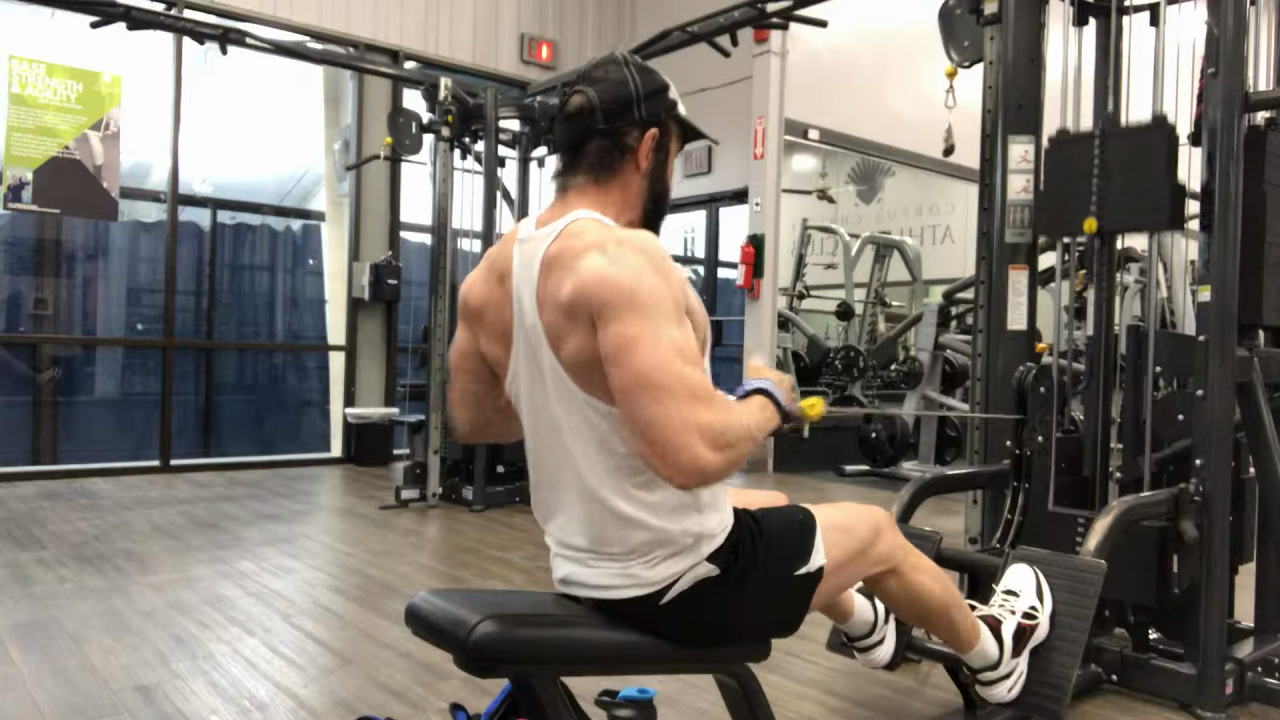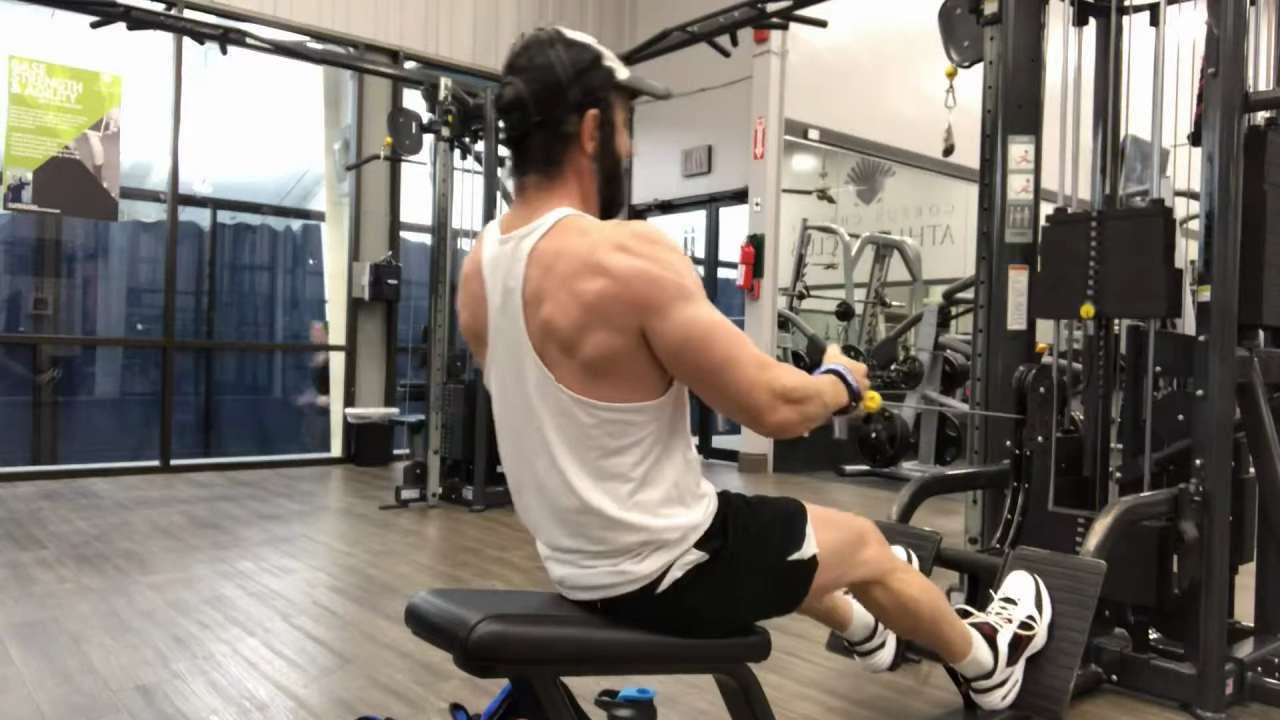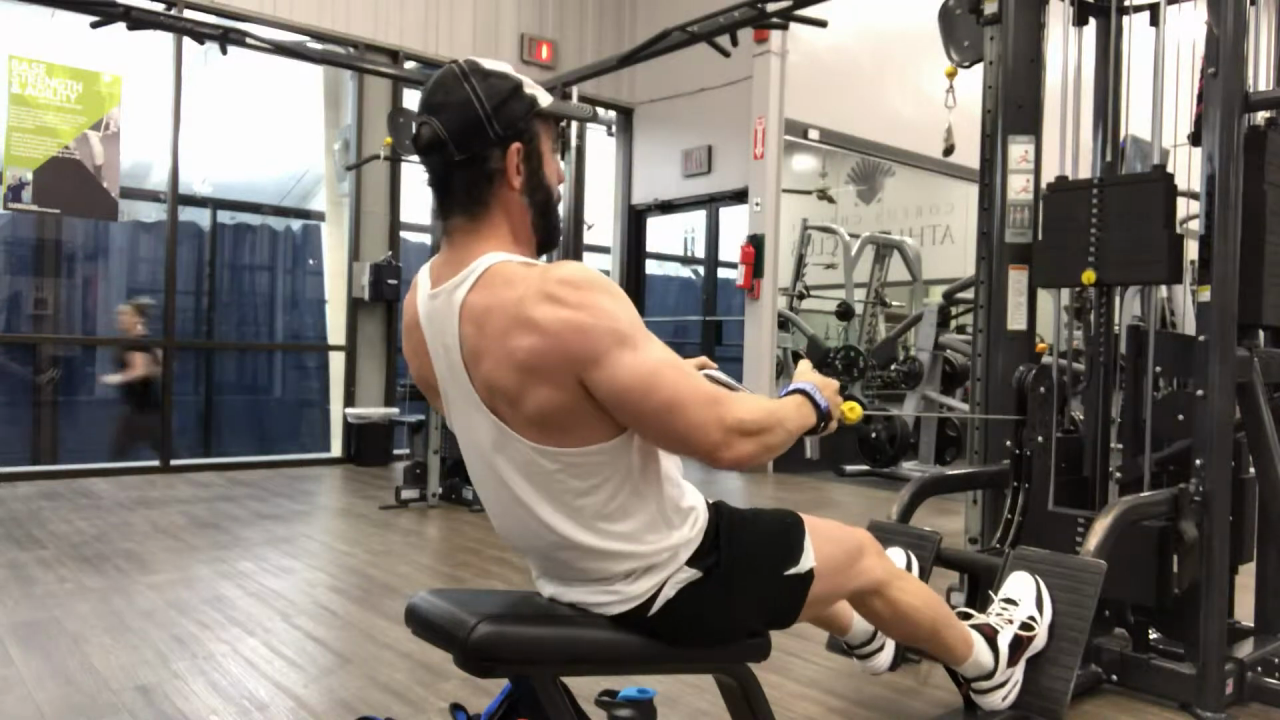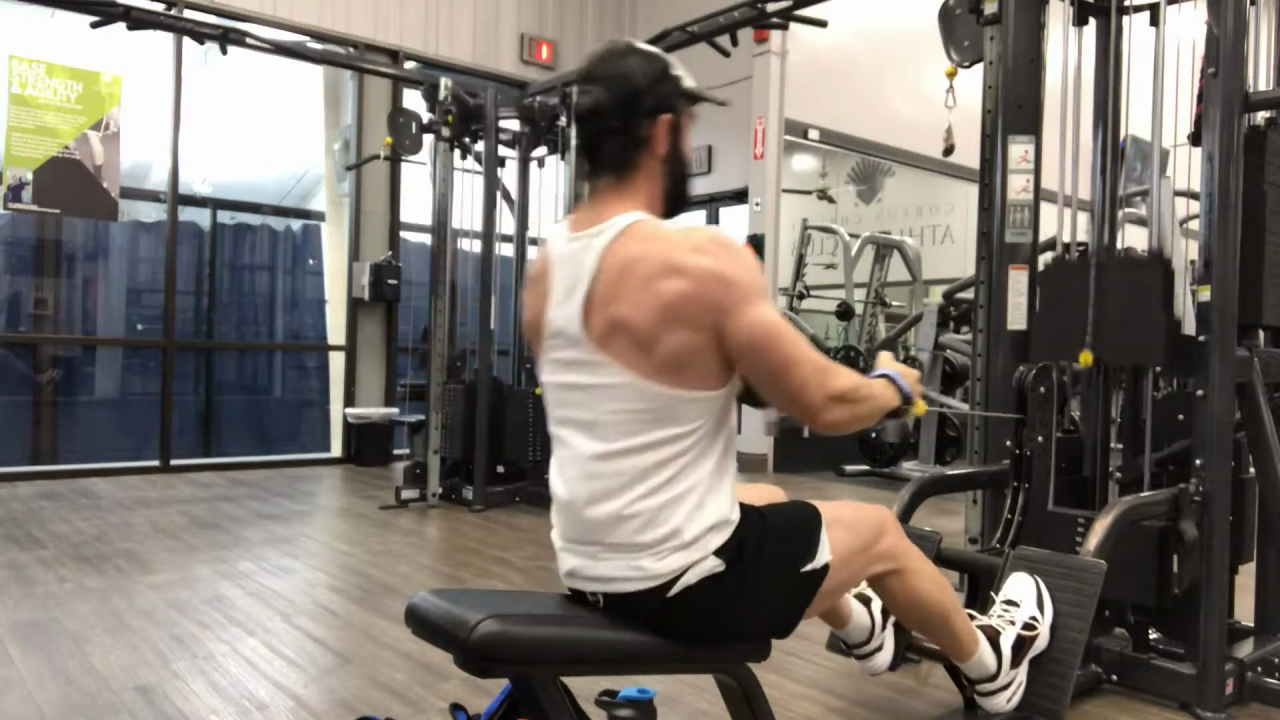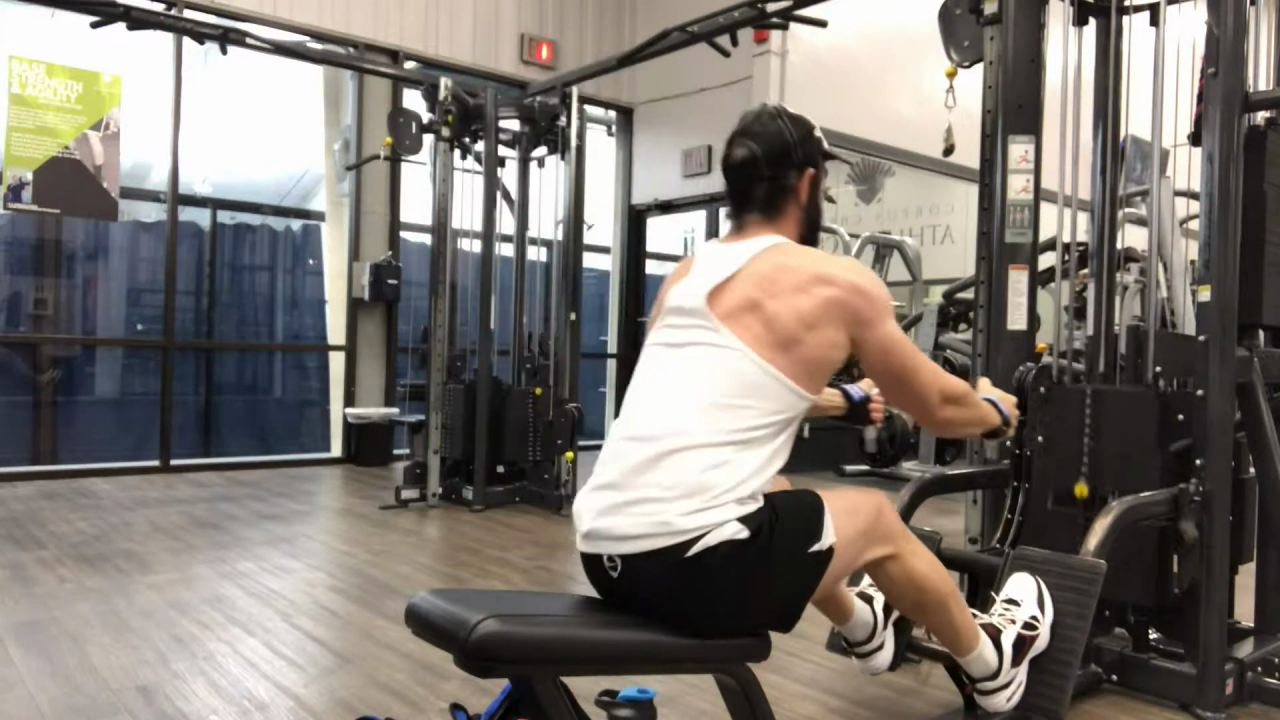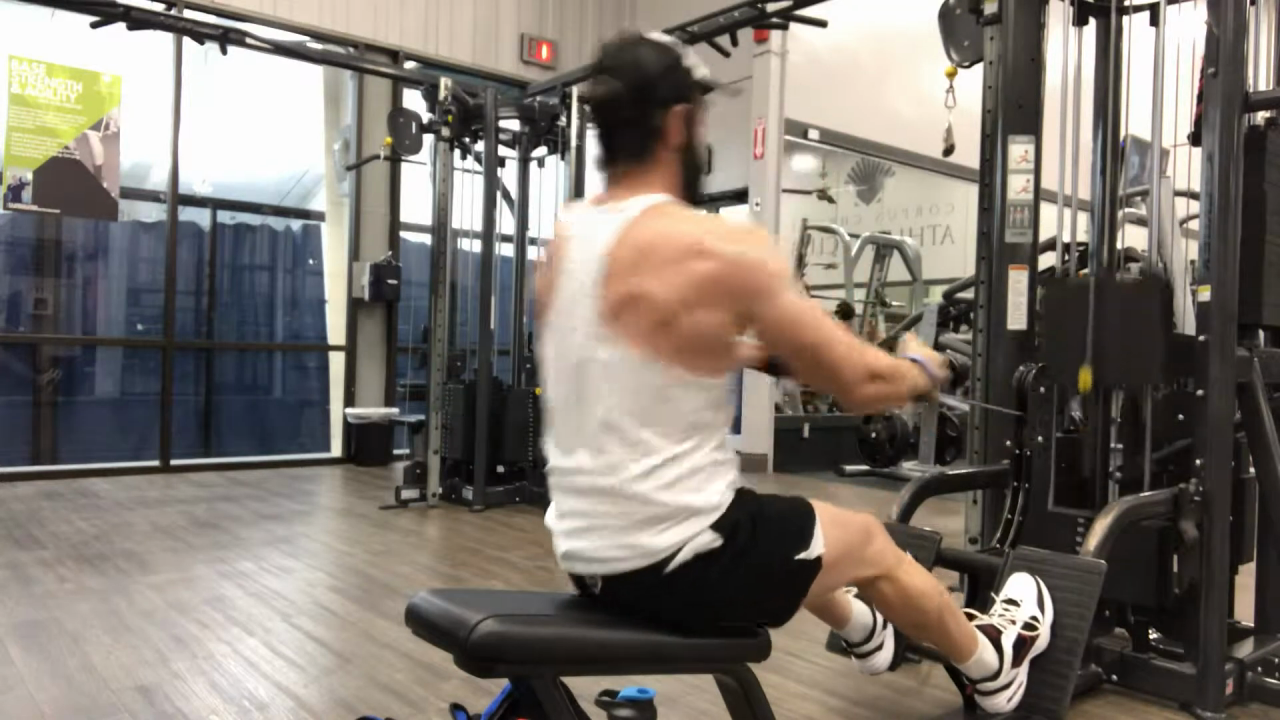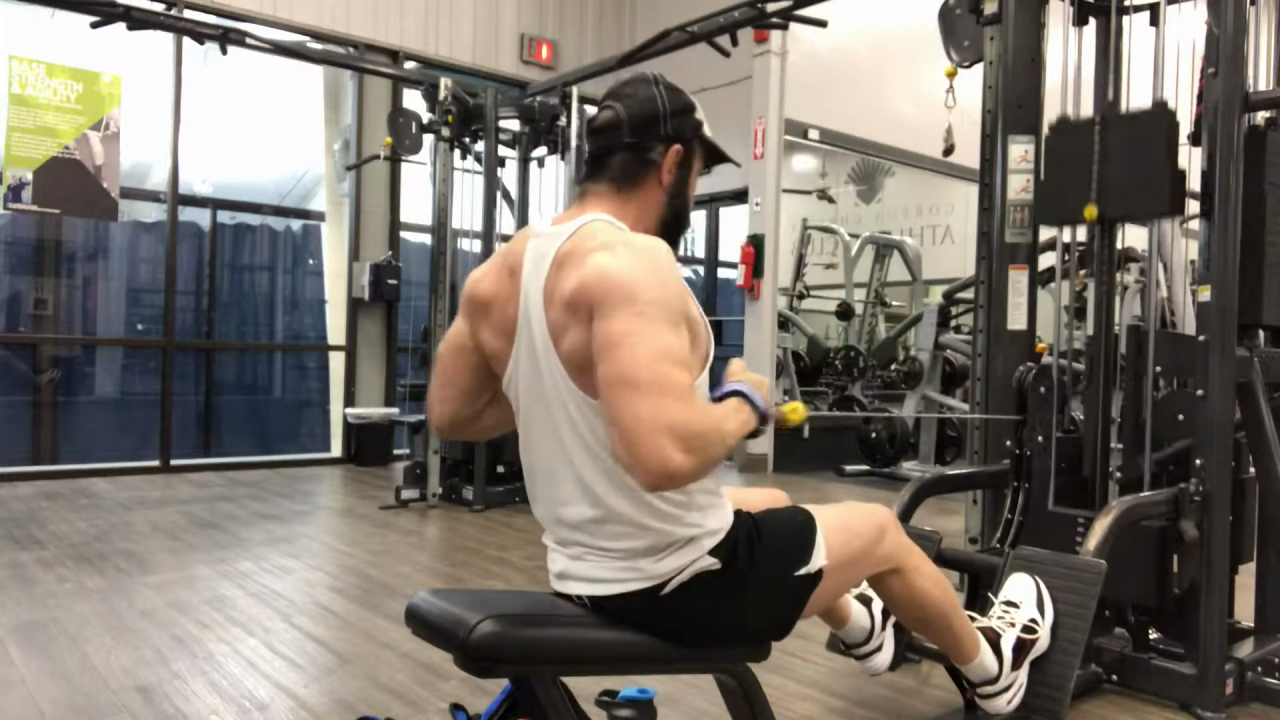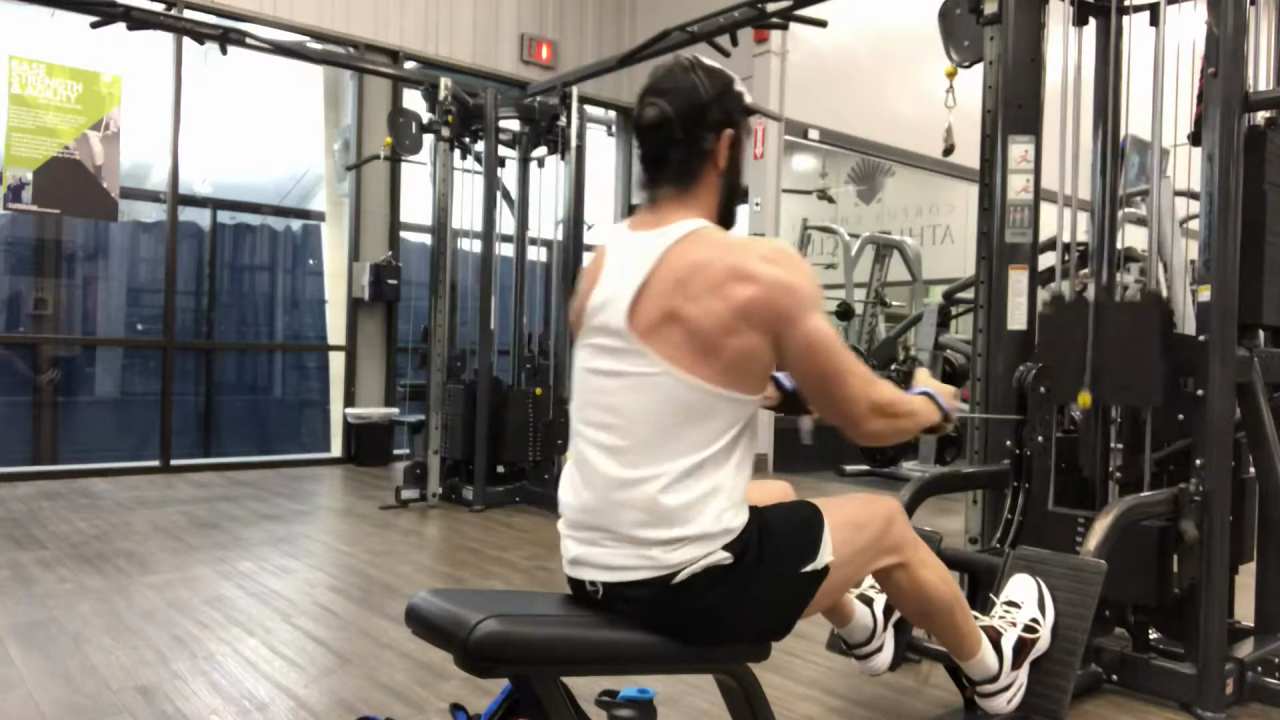
dt=0.5s
person 1, frame 1
left shoulder: (492, 272)
right shoulder: (621, 262)
left elbow: (471, 421)
right elbow: (696, 453)
right wrist: (769, 398)
left hip: (586, 572)
right hip: (679, 581)
left knee: (773, 508)
right knee: (874, 532)
left ankle: (867, 624)
right ankle: (992, 654)
person 1, frame 2
left shoulder: (480, 263)
right shoulder: (625, 258)
right elbow: (773, 404)
right wrist: (842, 382)
left hip: (577, 565)
right hip: (663, 572)
left knee: (774, 526)
right knee: (862, 543)
left ankle: (864, 633)
right ankle: (987, 663)
person 1, frame 3
left shoulder: (422, 302)
right shoulder: (562, 304)
right elbow: (728, 438)
left wrist: (657, 378)
right wrist: (809, 400)
left hip: (573, 574)
right hip: (660, 585)
left knee: (762, 533)
right knee: (857, 552)
left ankle: (863, 630)
right ankle: (987, 662)
person 1, frame 4
left shoulder: (545, 263)
right shoulder: (698, 261)
right elbow: (824, 405)
right wrist: (893, 387)
left hip: (587, 571)
right hip: (674, 581)
left knee: (765, 502)
right knee: (876, 531)
left ankle: (863, 627)
person 1, frame 5
left shoulder: (686, 272)
right shoulder: (838, 283)
right elbow: (938, 405)
left wrist: (845, 401)
right wrist: (996, 410)
left hip: (604, 549)
right hip: (694, 560)
right knee: (875, 518)
left ankle: (865, 628)
right ankle: (992, 666)
person 1, frame 6
left shoulder: (565, 240)
right shoulder: (714, 248)
right elbow: (866, 381)
left wrist: (752, 348)
right wrist: (922, 366)
left hip: (588, 557)
right hip: (672, 566)
left knee: (786, 522)
right knee: (865, 537)
left ankle: (863, 632)
person 1, frame 7
left shoulder: (497, 273)
right shoulder: (628, 261)
left elbow: (449, 415)
right elbow: (666, 455)
right wrist: (744, 403)
left hip: (586, 579)
right hip: (681, 583)
left knee: (769, 503)
right knee: (877, 529)
left ankle: (864, 629)
right ankle: (991, 668)
person 1, frame 8
left shoulder: (602, 260)
right shoulder: (757, 270)
right elbow: (867, 418)
right wrist: (934, 406)
left hip: (592, 570)
right hip: (684, 583)
left knee: (775, 496)
right knee: (884, 522)
left ankle: (864, 628)
